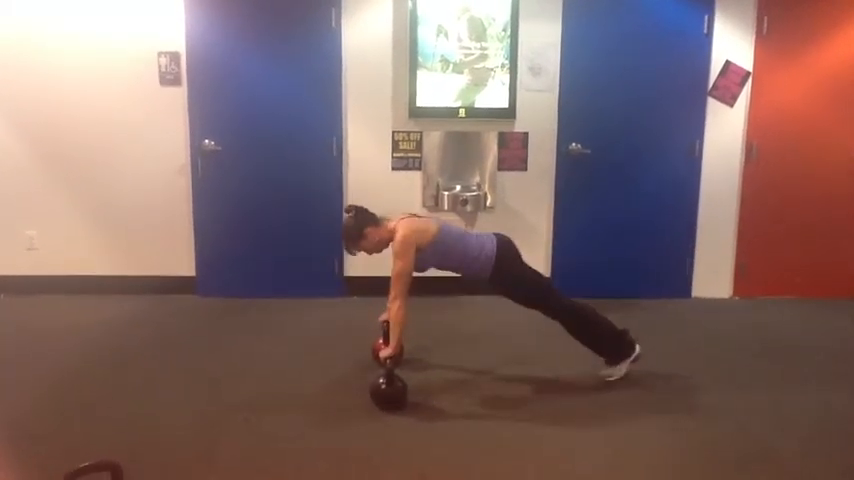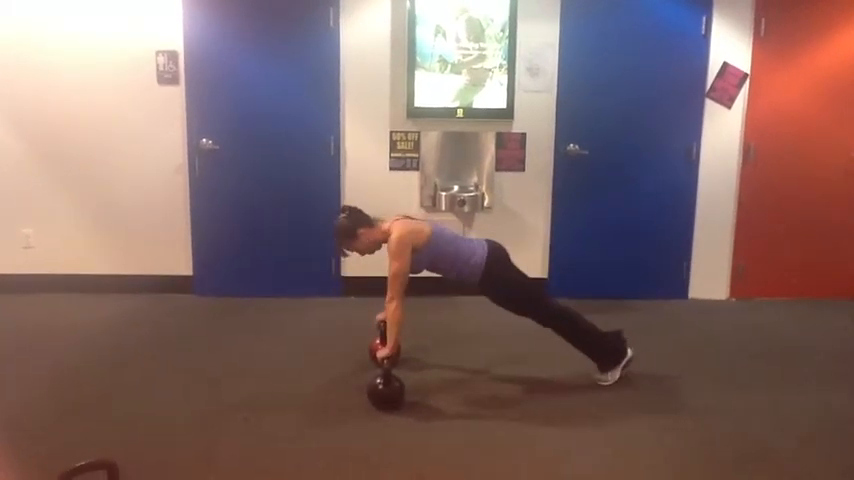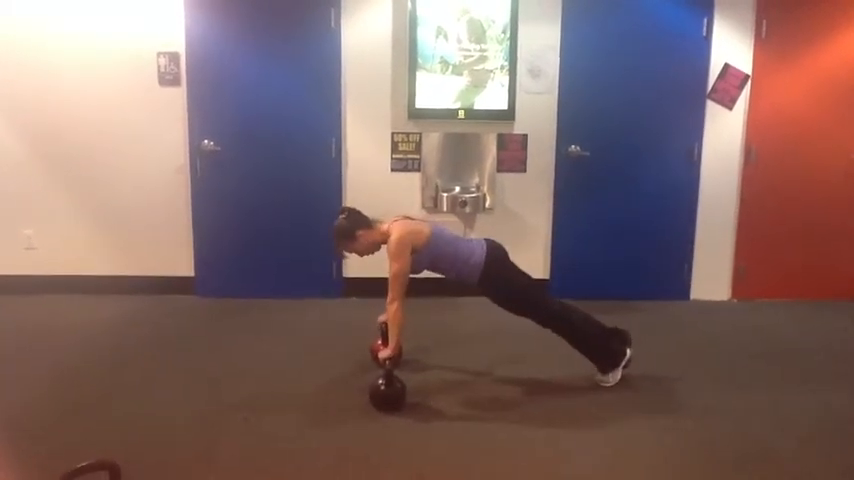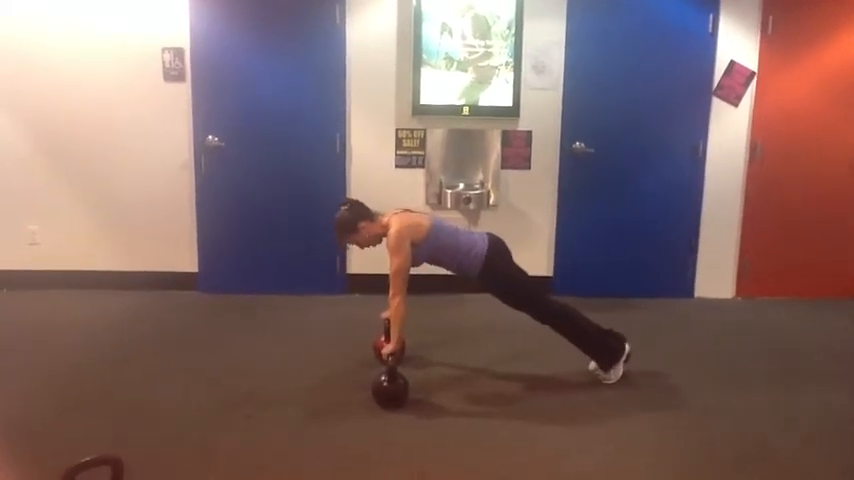
dt=0.2s
person 1, frame 1
left shoulder: (403, 237)
right shoulder: (401, 226)
left elbow: (399, 297)
left wrist: (393, 347)
right wrist: (392, 312)
left hip: (497, 261)
right hip: (493, 253)
left knee: (554, 304)
right knee: (552, 303)
left ankle: (622, 350)
right ankle: (618, 346)
person 1, frame 2
left shoulder: (398, 238)
right shoulder: (394, 227)
left elbow: (395, 297)
left wrist: (390, 347)
right wrist: (389, 314)
left hip: (487, 268)
right hip: (486, 257)
left knee: (544, 311)
right knee: (543, 307)
left ankle: (614, 355)
right ankle: (610, 347)
person 1, frame 3
left shoulder: (397, 240)
right shoulder: (393, 228)
left elbow: (396, 299)
left wrist: (392, 347)
right wrist: (390, 315)
left hip: (487, 268)
right hip: (486, 257)
left knee: (544, 311)
right knee: (544, 305)
left ankle: (613, 356)
right ankle: (614, 341)
person 1, frame 4
left shoulder: (396, 233)
right shoulder: (394, 221)
left elbow: (398, 293)
right elbow: (398, 287)
left wrist: (394, 343)
right wrist: (394, 312)
left hip: (487, 261)
right hip: (485, 250)
left knee: (542, 307)
right knee: (541, 305)
left ankle: (612, 352)
right ankle: (610, 345)
